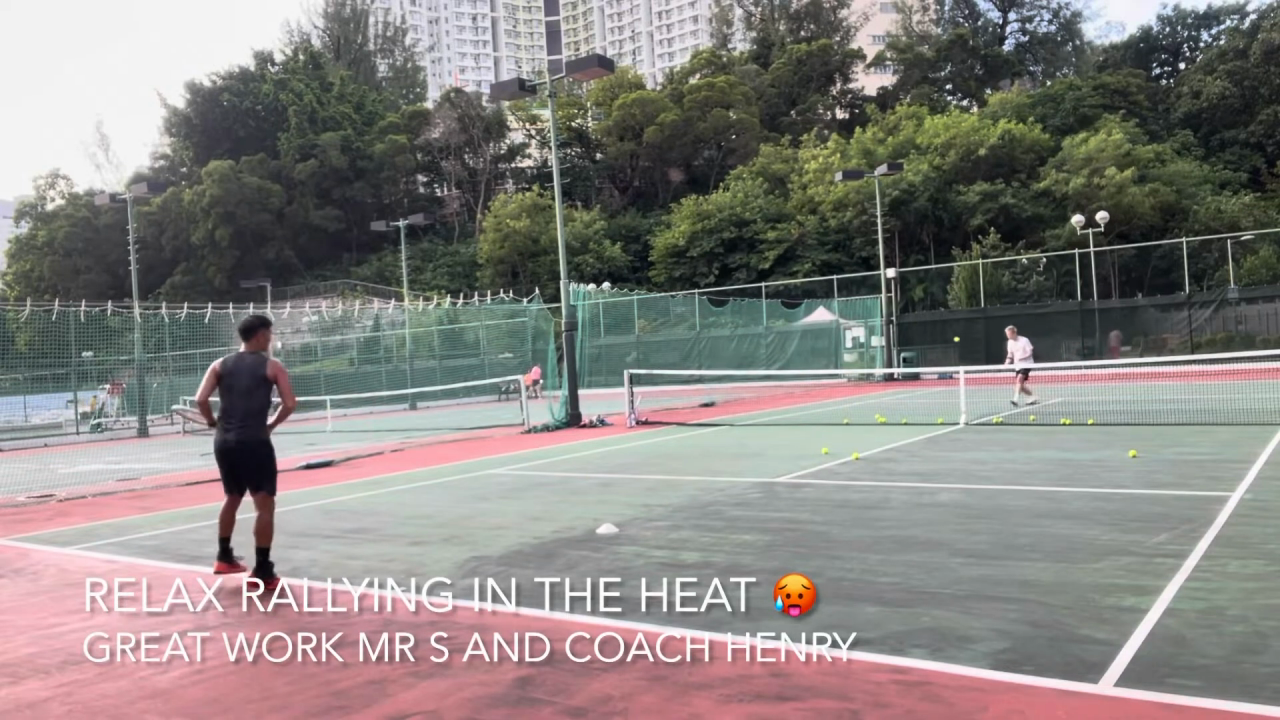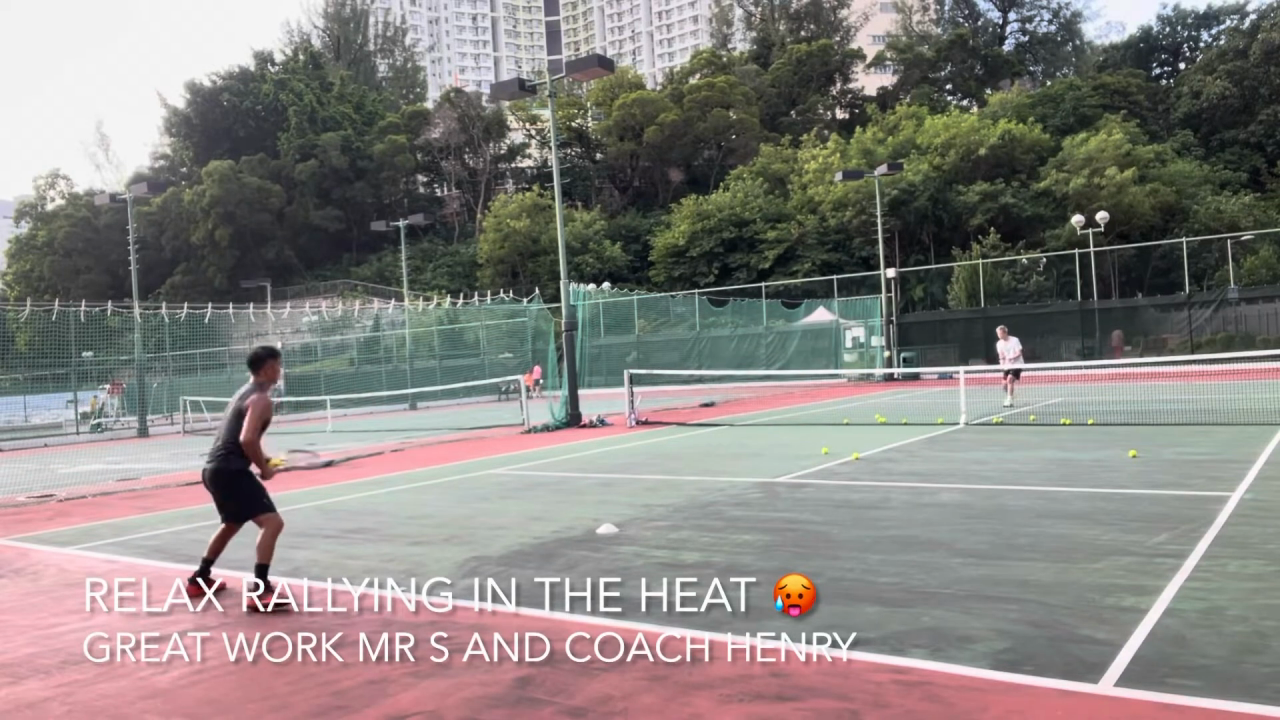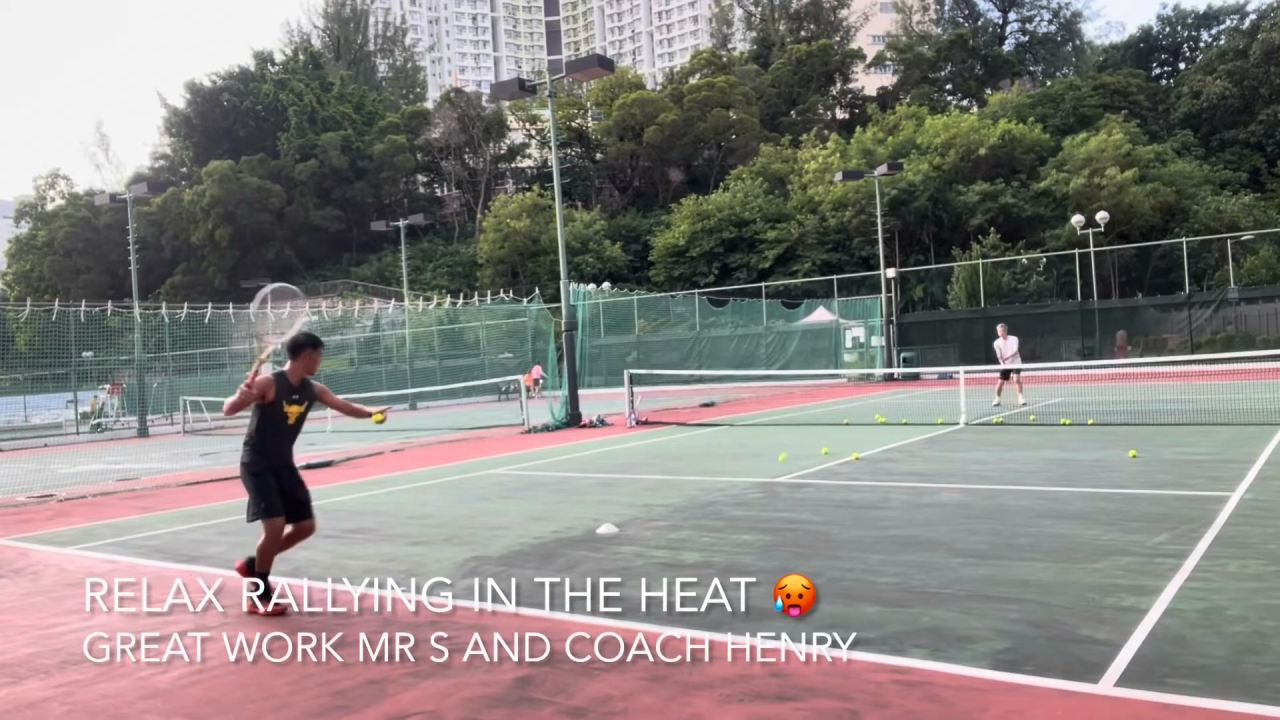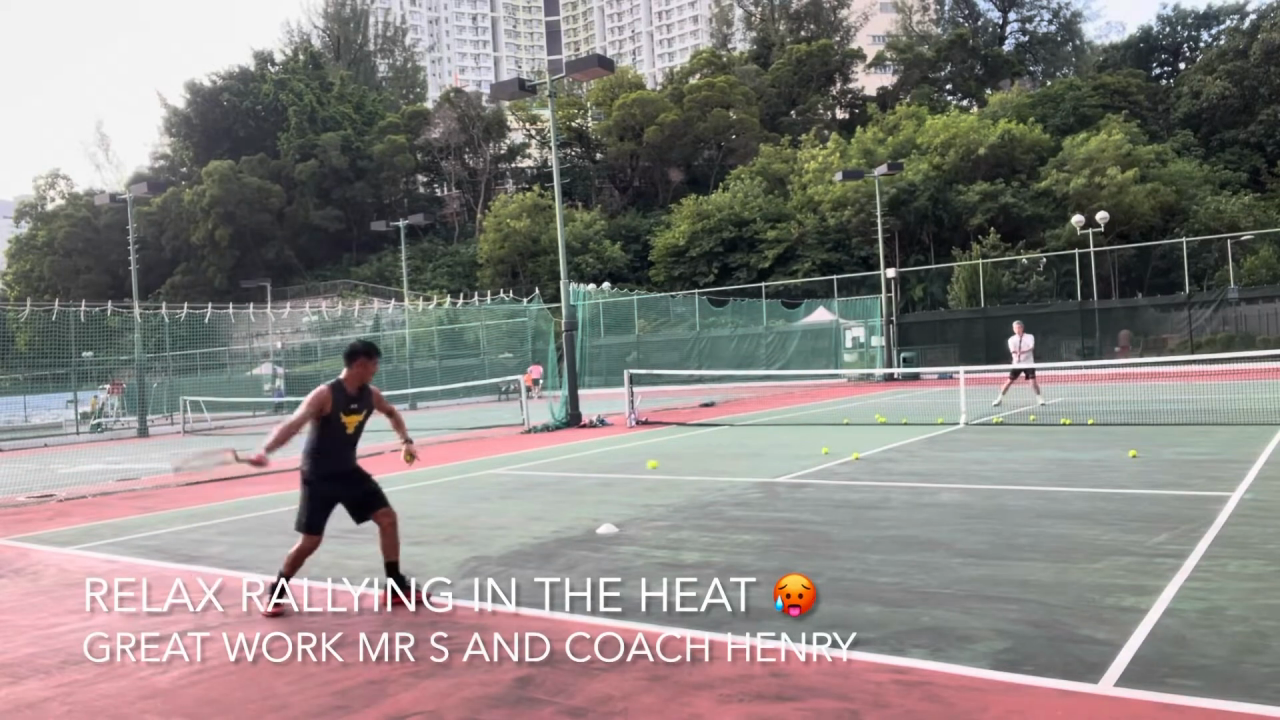
dt=0.3s
person 1, frame 1
left shoulder: (220, 366)
right shoulder: (273, 366)
left elbow: (201, 399)
right elbow: (289, 405)
left wrist: (211, 420)
right wrist: (271, 424)
left hip: (224, 442)
right hip: (254, 442)
left knee: (232, 498)
right knee: (265, 504)
left ankle: (225, 557)
right ankle: (263, 571)
person 1, frame 2
left shoulder: (247, 396)
right shoulder: (261, 400)
right elbow: (247, 440)
left wrist: (261, 461)
right wrist: (264, 466)
left hip: (217, 470)
right hip: (230, 472)
left knee: (231, 525)
right knee: (272, 523)
left ankle: (200, 578)
right ankle: (260, 591)
person 1, frame 3
left shoulder: (312, 389)
right shoulder: (266, 383)
left elbow: (346, 407)
right elbow: (229, 409)
left wrist: (372, 413)
right wrist: (241, 396)
left hip: (283, 465)
right hip: (256, 465)
left knee: (305, 527)
right knee: (275, 527)
left ankle: (251, 566)
right ankle: (260, 594)
person 1, frame 4
left shoulder: (369, 393)
right shoulder: (325, 395)
left elbow: (393, 413)
right elbow: (291, 425)
left wrist: (407, 441)
right wrist: (265, 450)
left hip: (347, 471)
right hip: (319, 475)
left knee: (387, 518)
right knee: (310, 540)
left ankle: (396, 585)
right ankle: (275, 591)
